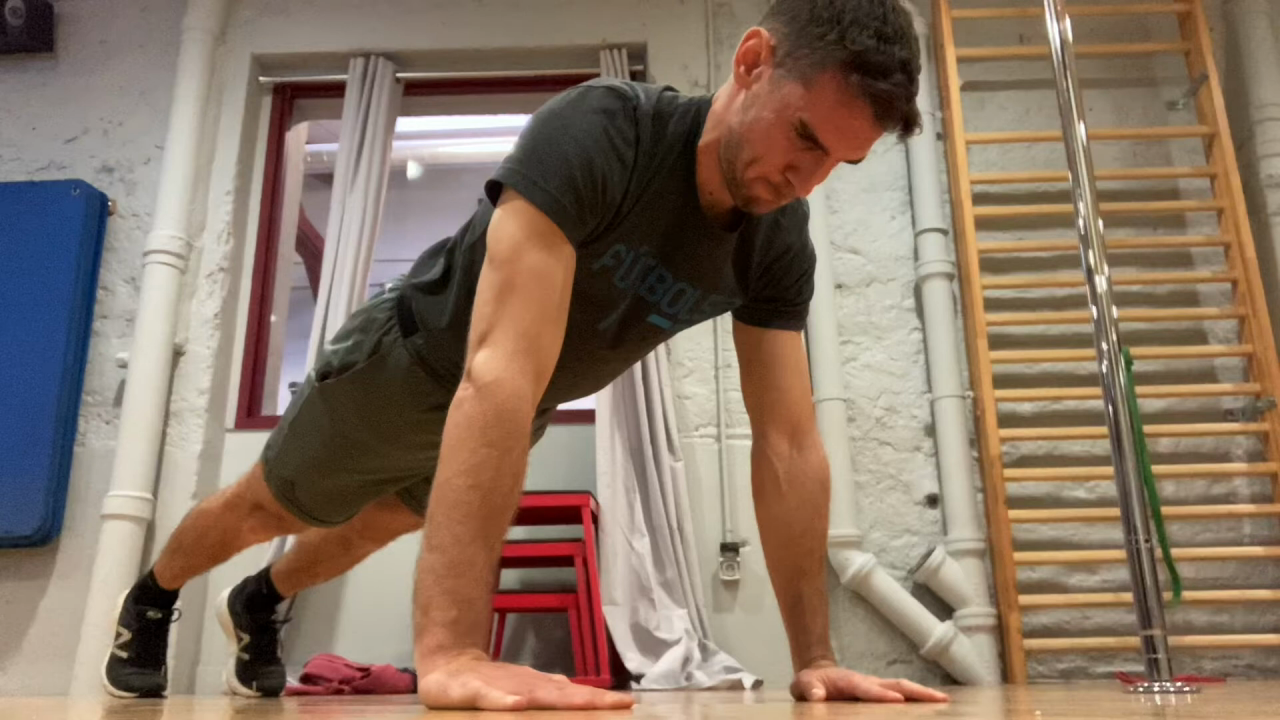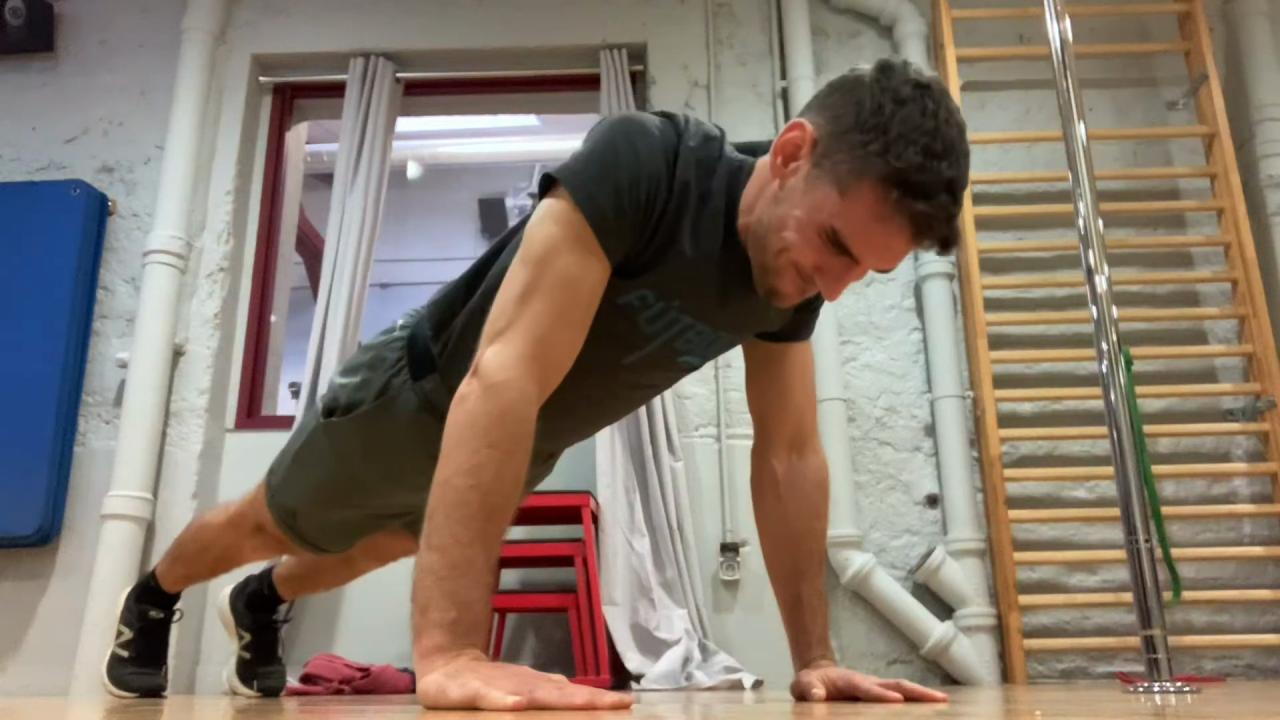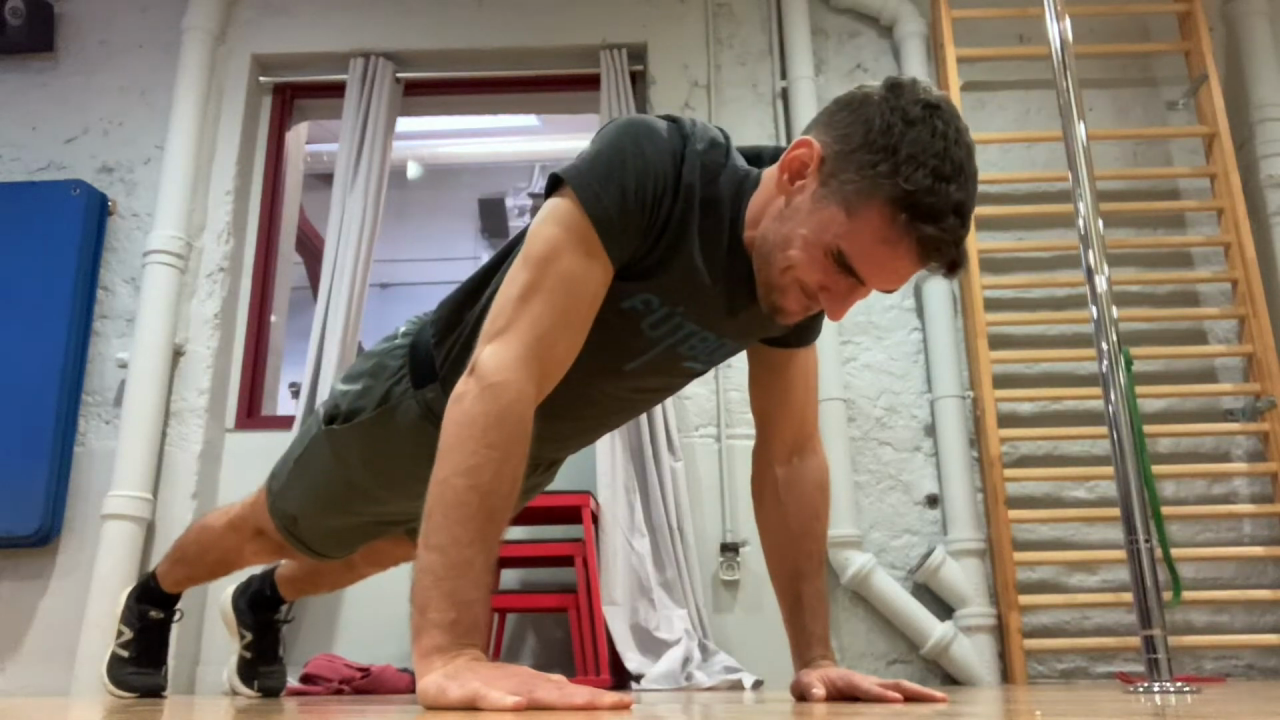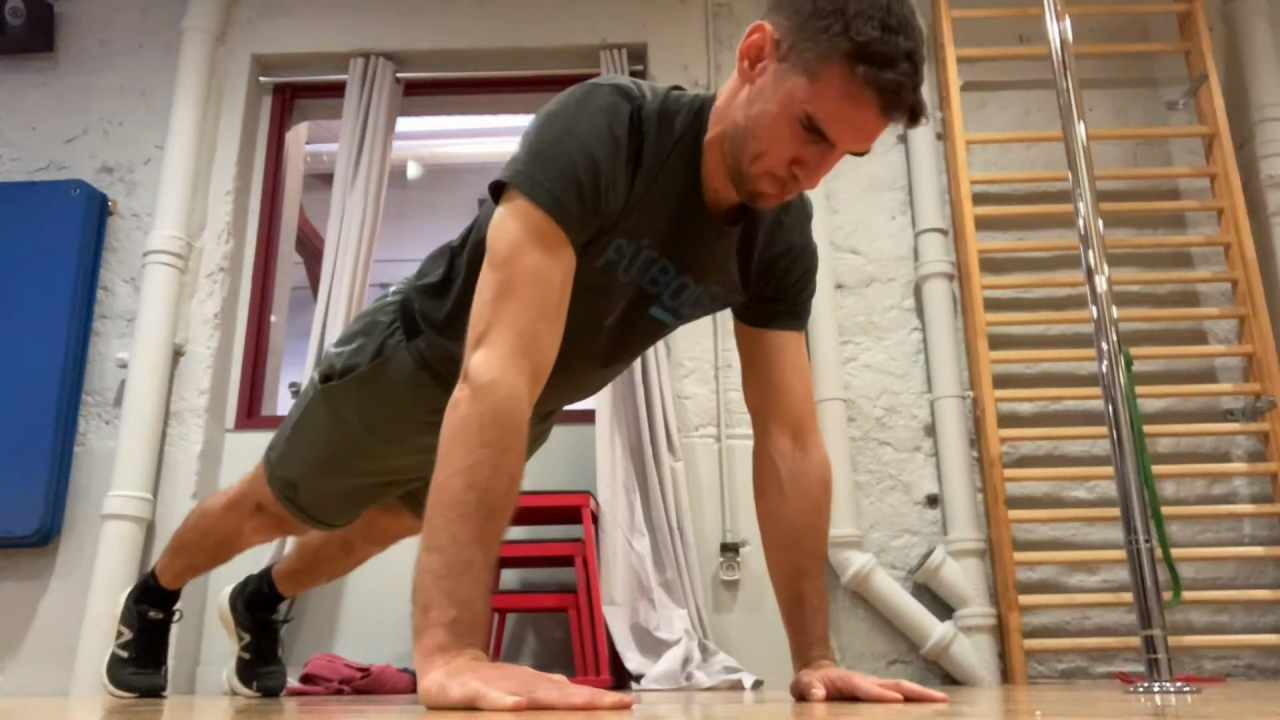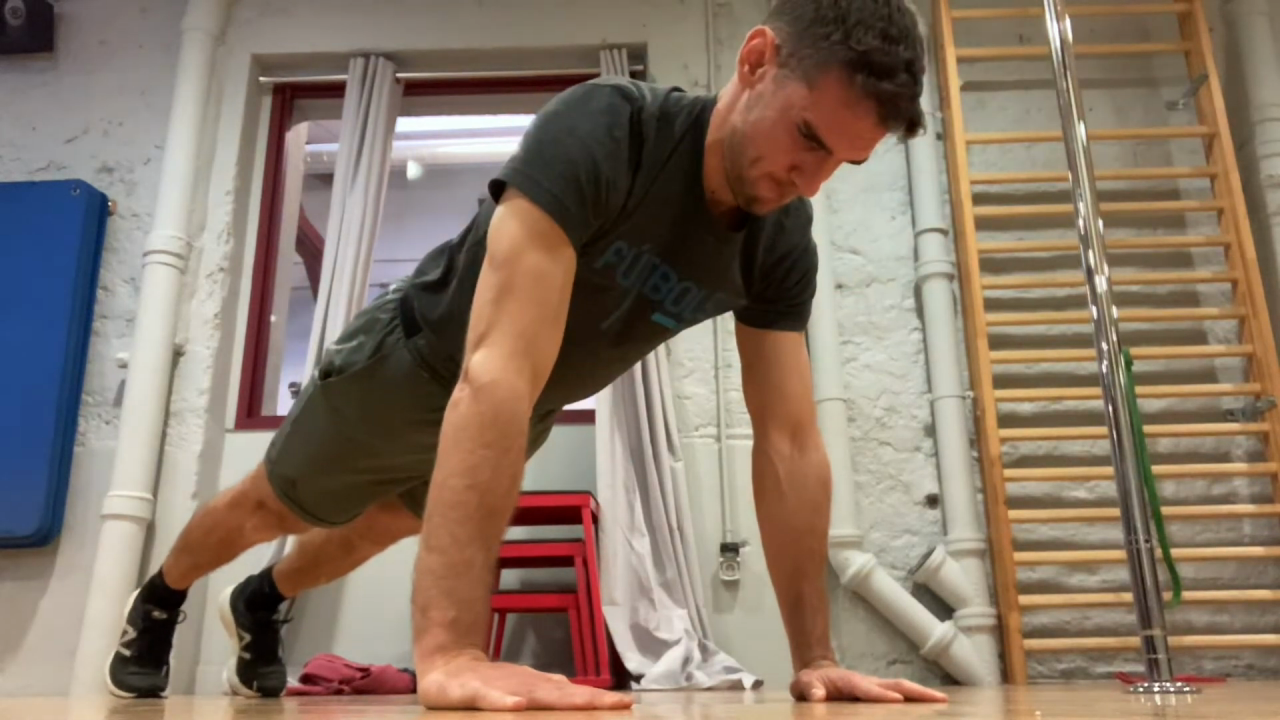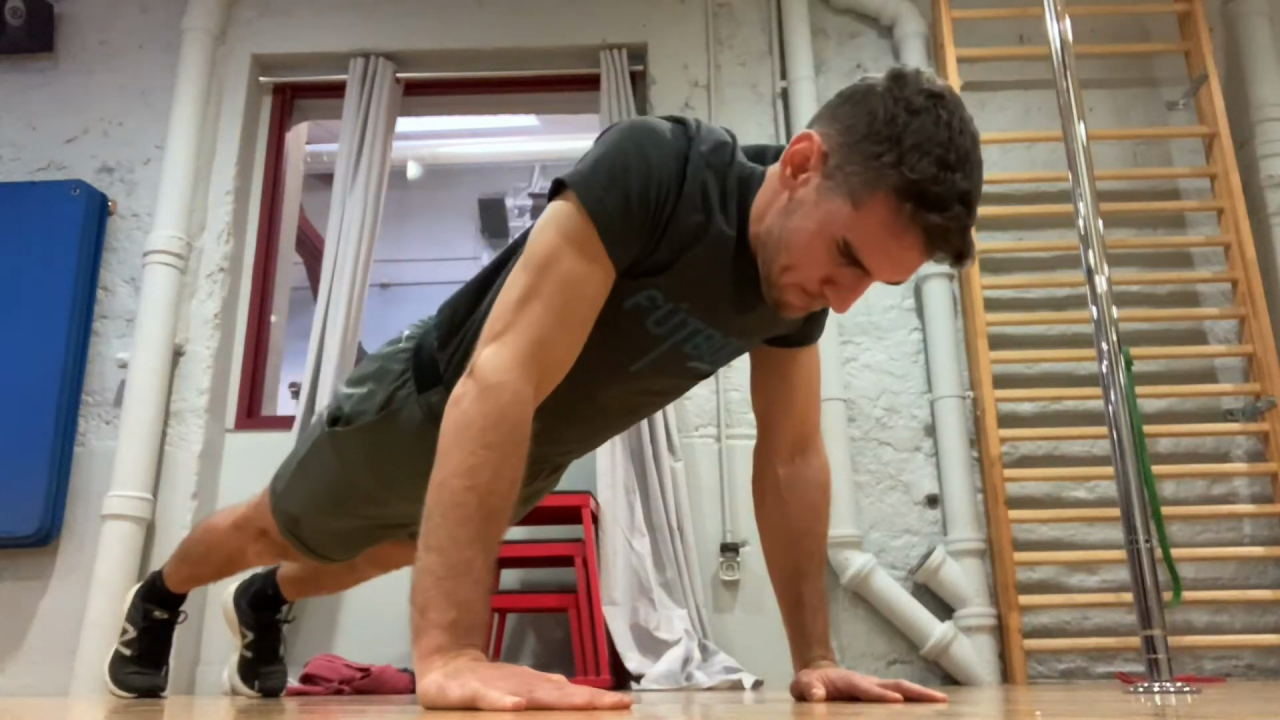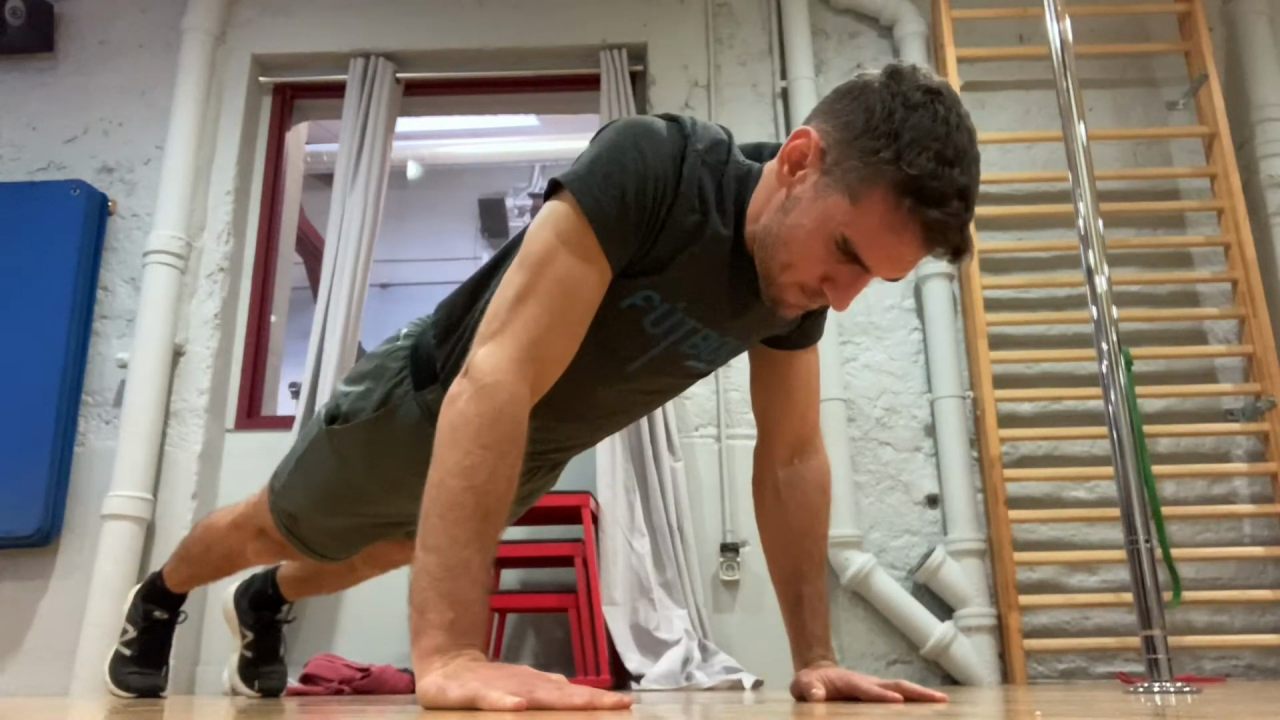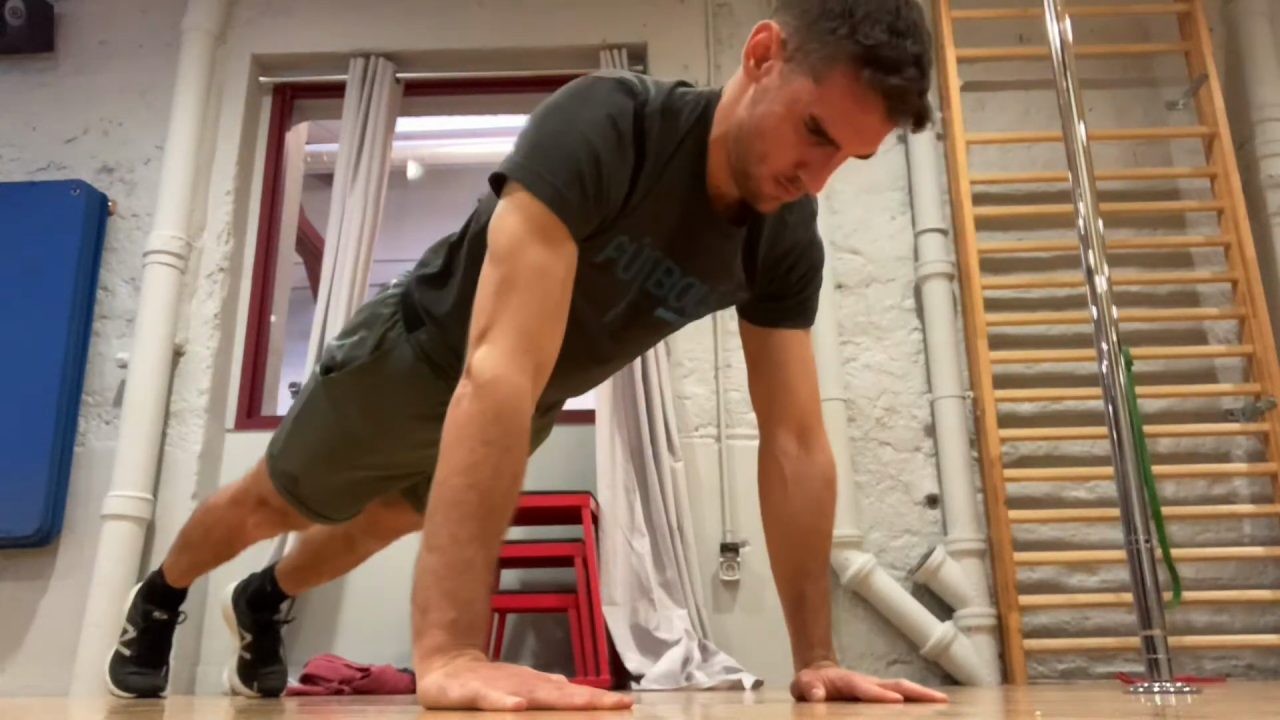
dt=0.7s
person 1, frame 1
left shoulder: (779, 244)
right shoulder: (597, 133)
left elbow: (788, 442)
right elbow: (498, 375)
left wrist: (814, 656)
right wrist: (450, 650)
left hip: (515, 412)
right hip: (407, 359)
left knee: (376, 527)
right knee: (270, 507)
left ankle: (257, 604)
right ankle: (149, 601)
person 1, frame 2
left shoulder: (795, 269)
right shoulder: (638, 163)
left elbow: (789, 458)
right elbow: (501, 381)
left wrist: (814, 657)
right wrist: (447, 650)
left hip: (529, 447)
right hip: (416, 396)
left knee: (377, 547)
right knee: (272, 528)
left ankle: (260, 606)
right ankle: (150, 601)
person 1, frame 3
left shoulder: (800, 274)
right shoulder: (646, 169)
left elbow: (789, 459)
right elbow: (498, 383)
left wrist: (813, 656)
right wrist: (447, 652)
left hip: (527, 456)
right hip: (422, 400)
left knee: (375, 553)
right knee: (271, 530)
left ankle: (262, 607)
right ankle: (150, 602)
person 1, frame 4
left shoulder: (780, 240)
right shoulder: (601, 133)
left elbow: (789, 443)
right elbow: (493, 376)
left wrist: (815, 658)
right wrist: (450, 651)
left hip: (522, 413)
right hip: (412, 362)
left knee: (377, 530)
right knee: (273, 510)
left ankle: (259, 603)
right ankle: (151, 599)
person 1, frame 5
left shoulder: (782, 243)
right shoulder: (600, 133)
left elbow: (789, 443)
right elbow: (495, 375)
left wrist: (816, 658)
right wrist: (448, 651)
left hip: (518, 416)
right hip: (409, 362)
left knee: (379, 529)
right knee: (276, 508)
left ankle: (258, 604)
right ankle: (158, 602)
person 1, frame 6
left shoulder: (805, 269)
right shoulder: (650, 170)
left elbow: (791, 460)
right elbow: (498, 382)
left wrist: (813, 656)
right wrist: (448, 651)
left hip: (532, 458)
right hip: (424, 405)
left knee: (379, 554)
right knee: (277, 531)
left ankle: (263, 605)
right ankle: (156, 601)
person 1, frame 7
left shoulder: (802, 278)
right shoulder: (647, 169)
left elbow: (790, 461)
right elbow: (491, 385)
left wrist: (814, 657)
right wrist: (446, 652)
left hip: (528, 457)
right hip: (422, 402)
left knee: (384, 551)
right knee: (274, 533)
left ankle: (261, 610)
right ankle: (154, 603)
person 1, frame 8
left shoulder: (786, 242)
right shoulder: (603, 127)
left elbow: (794, 443)
right elbow: (495, 375)
left wrist: (816, 658)
right wrist: (448, 651)
left hip: (525, 408)
right hip: (411, 358)
left knee: (382, 524)
right knee: (272, 504)
left ankle: (262, 601)
right ankle: (158, 599)
